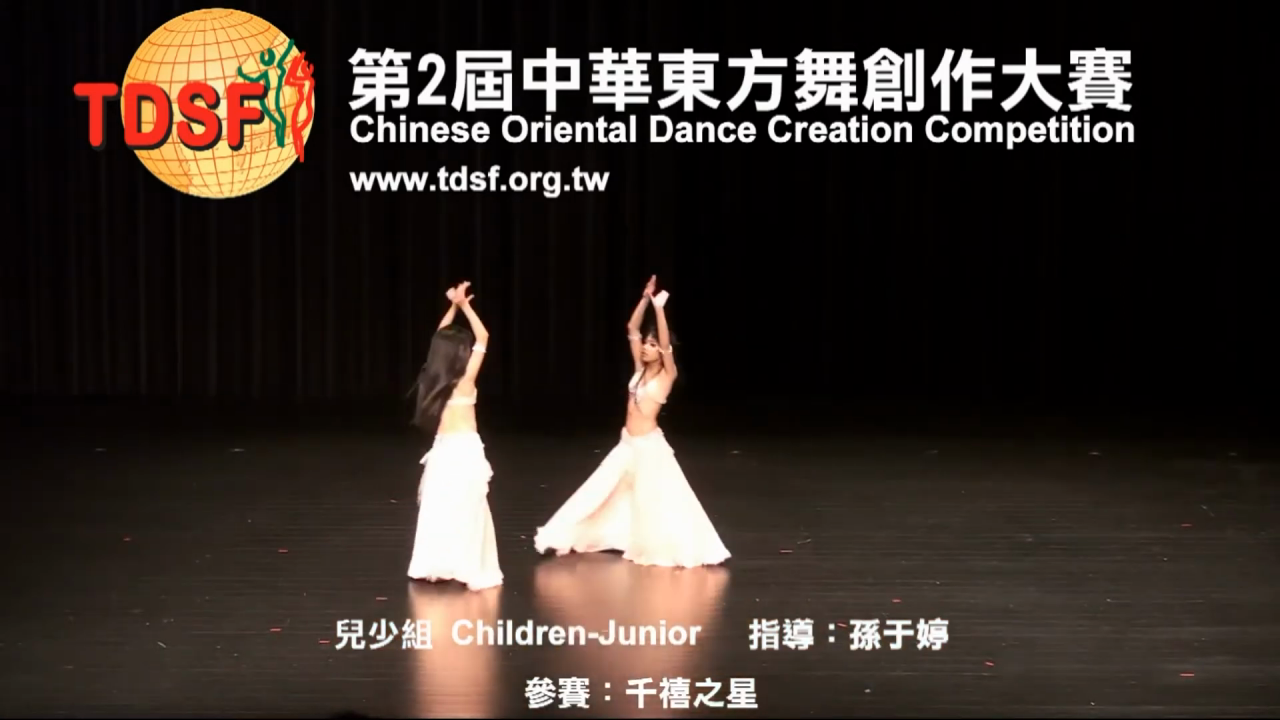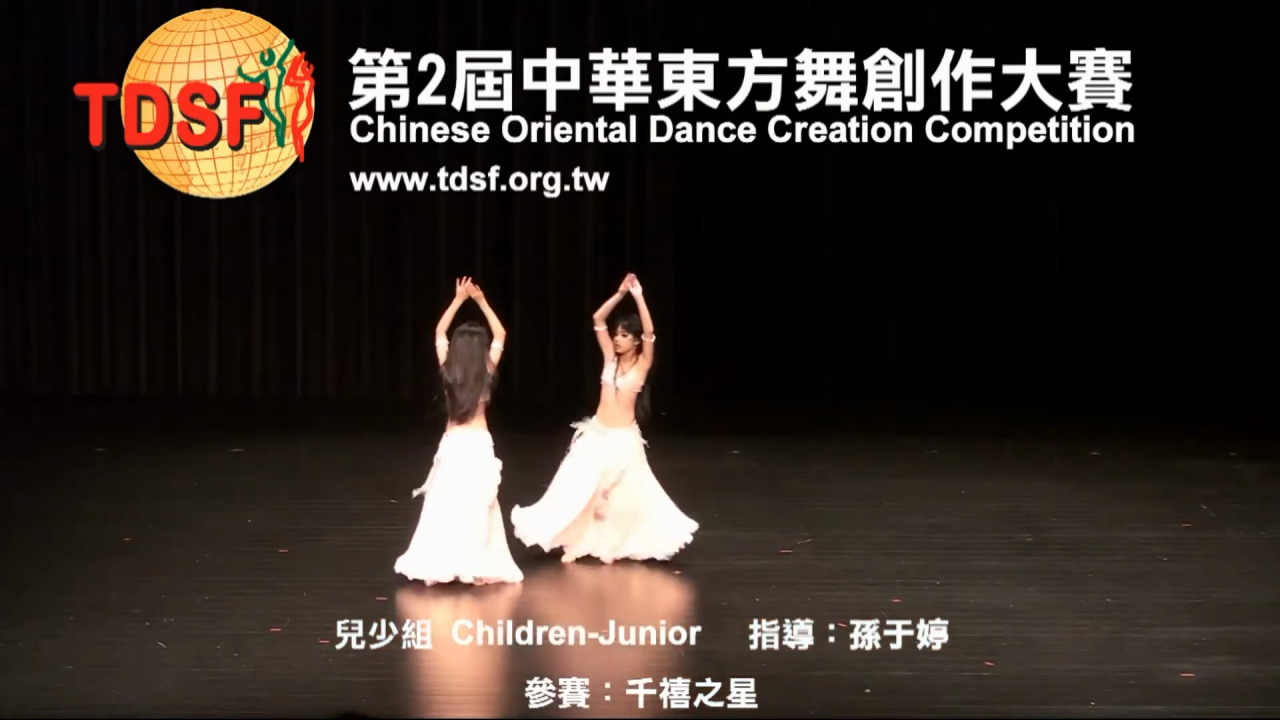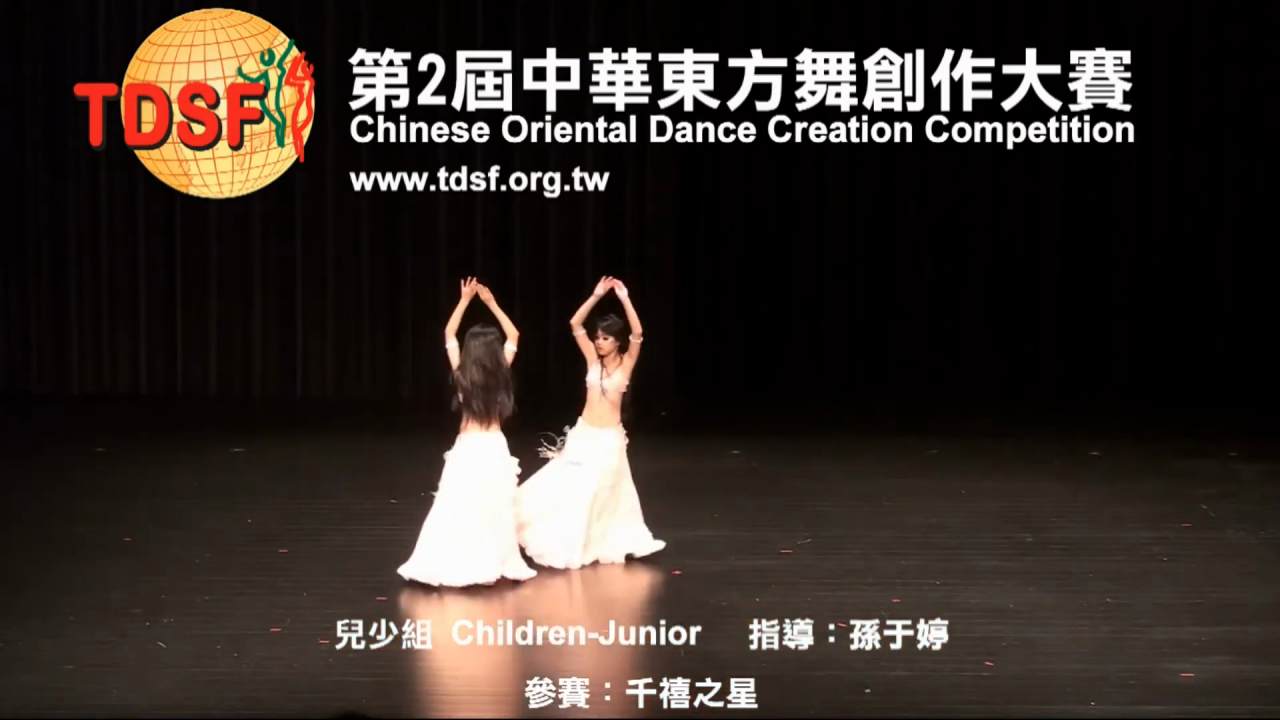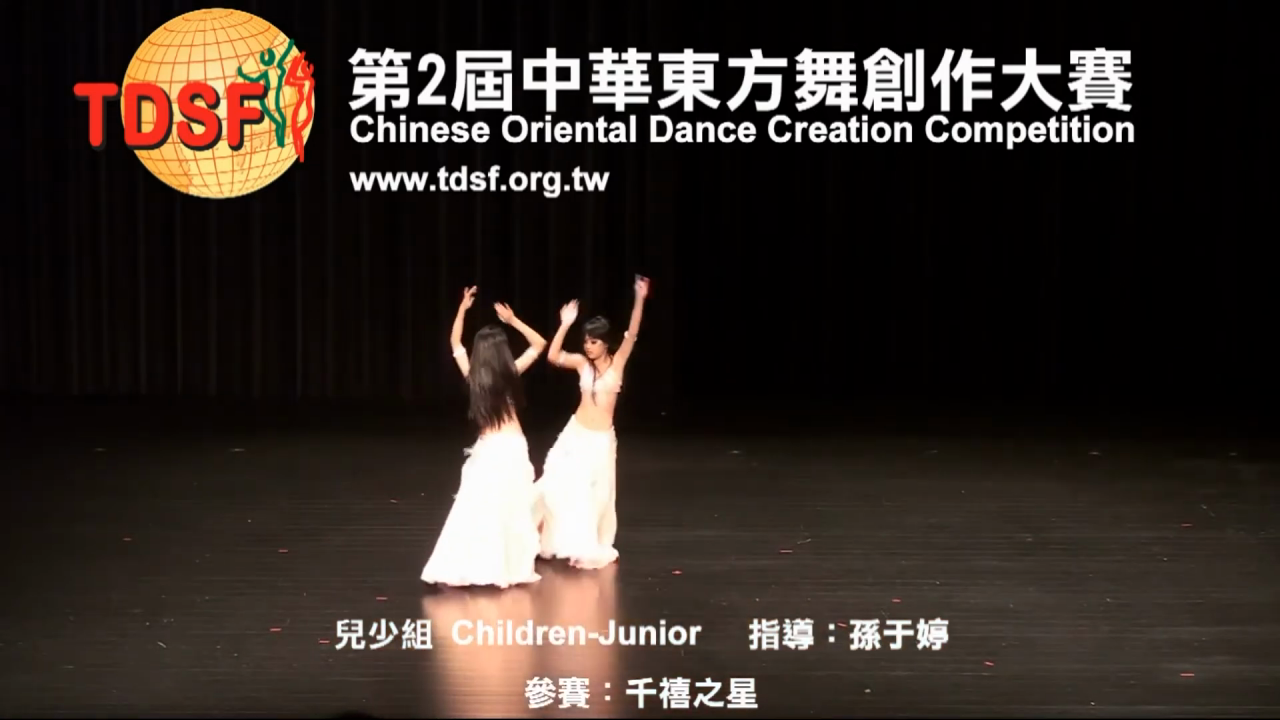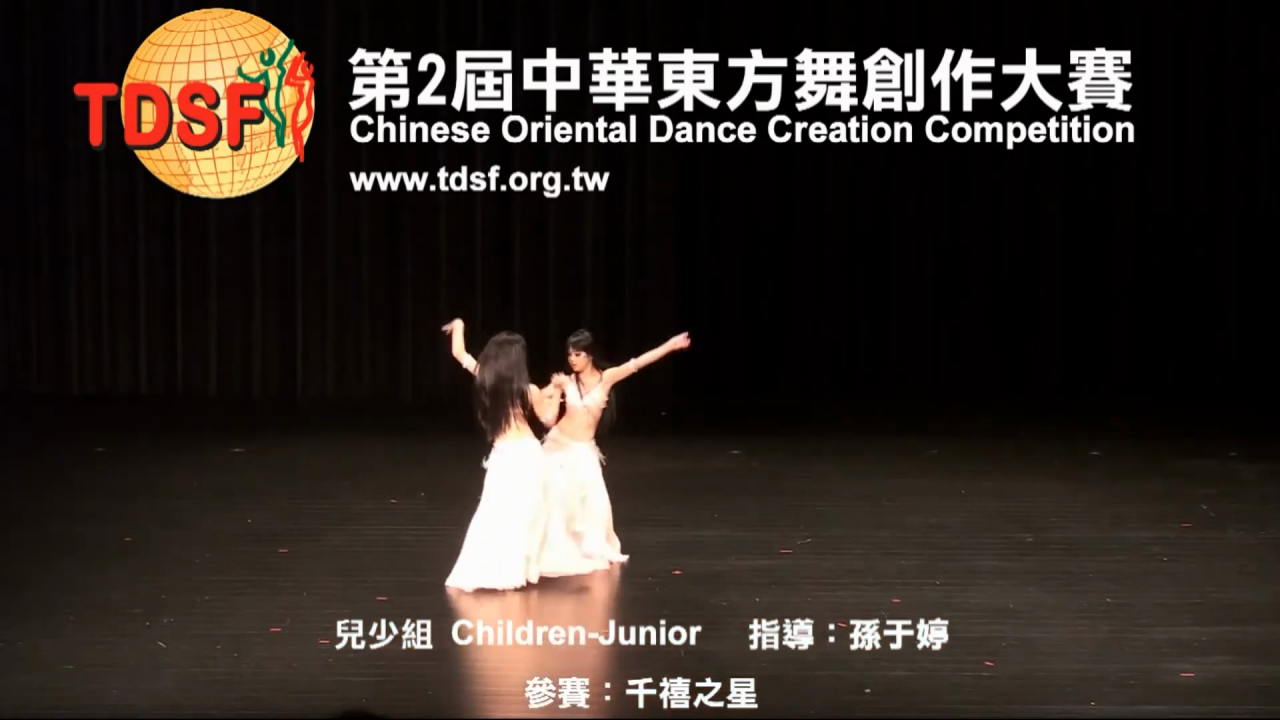
dt=0.2s
person 1, frame 1
left shoulder: (435, 374)
right shoulder: (466, 379)
left elbow: (441, 336)
right elbow: (483, 338)
left wrist: (455, 307)
right wrist: (464, 305)
left hip: (442, 448)
right hip: (467, 449)
left knee: (439, 508)
right knee: (468, 511)
left ankle: (435, 565)
right ankle: (468, 569)
person 1, frame 2
left shoulder: (448, 370)
right shoulder: (486, 373)
left elbow: (440, 332)
right elbow: (501, 335)
left wrist: (458, 300)
right wrist: (482, 302)
left hip: (452, 444)
right hip: (477, 445)
left knee: (445, 507)
right knee: (479, 508)
left ankle: (440, 567)
right ankle: (479, 566)
person 1, frame 3
left shoulder: (461, 373)
right shoulder: (498, 373)
left elbow: (449, 334)
right elbow: (514, 336)
left wrist: (464, 300)
right wrist: (492, 304)
left hip: (465, 448)
right hip: (493, 449)
left knee: (453, 509)
right knee: (495, 512)
left ankle: (447, 568)
right ankle: (498, 565)
person 1, frame 4
left shoulder: (473, 376)
right shoulder: (509, 373)
left elbow: (455, 342)
right elbow: (539, 343)
left wrist: (462, 309)
right wrist: (513, 320)
left hip: (488, 451)
right hip: (515, 450)
left knee: (471, 511)
right knee: (512, 512)
left ankle: (460, 569)
right ankle: (509, 570)
person 1, frame 5
left shoulder: (484, 379)
right shoulder: (525, 389)
left elbow: (459, 353)
right elbow: (548, 417)
left wrist: (458, 327)
right wrist: (552, 396)
left hip: (504, 455)
right hip: (528, 455)
left knee: (496, 516)
right knee: (528, 516)
left ankle: (481, 573)
right ankle: (522, 569)
person 2, frame 1
left shoulder: (667, 374)
right shoulder: (640, 367)
left elbow: (666, 341)
right elbow: (632, 329)
left wrist: (659, 309)
right wrist: (645, 300)
left hip: (650, 446)
right hip: (627, 443)
left knee: (662, 500)
right knee: (599, 490)
left ankle: (684, 552)
right ankle: (577, 540)
person 2, frame 2
left shoulder: (642, 364)
right shoulder: (610, 357)
left elbow: (649, 332)
right elbow: (597, 320)
left wrist: (638, 297)
right wrist: (619, 294)
left hip: (624, 438)
right hip: (595, 433)
left knee: (625, 496)
right knee: (577, 485)
right ankle: (576, 544)
person 2, frame 3
left shoulder: (626, 363)
right shoulder: (592, 358)
left elbow: (637, 334)
right elbow: (575, 324)
left wrist: (625, 299)
right wrist: (597, 295)
left hip: (609, 438)
right hip: (583, 433)
left knee: (597, 493)
right knee: (564, 486)
person 2, frame 4
left shoulder: (618, 363)
right shoulder: (583, 363)
left elbow: (631, 334)
right elbow: (554, 355)
left wrist: (640, 299)
right wrist: (566, 325)
left hip: (601, 440)
right hip: (574, 433)
left knee: (598, 495)
right knee: (560, 487)
left ankle: (586, 547)
person 2, frame 5
left shoulder: (605, 378)
right shoulder: (566, 382)
left elbow: (639, 363)
left wrist: (670, 345)
left hip: (584, 449)
right hip: (557, 446)
left knee: (595, 502)
right knee: (556, 497)
left ankle: (596, 550)
